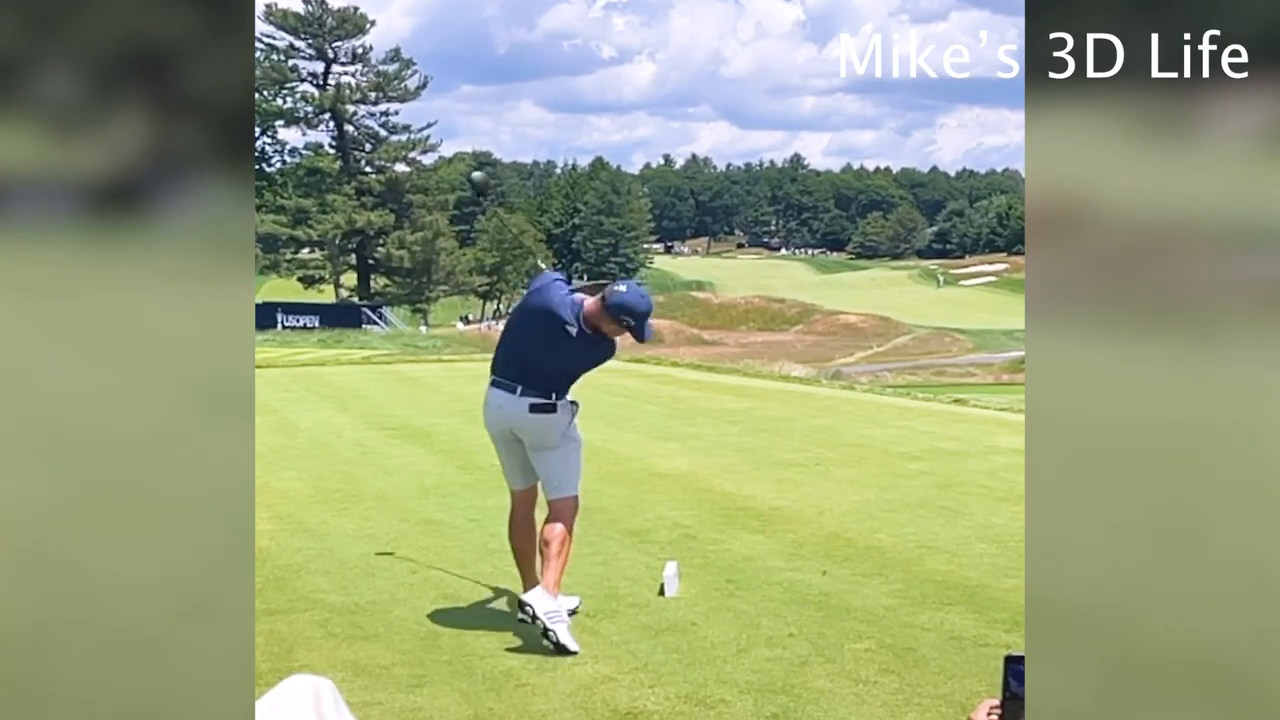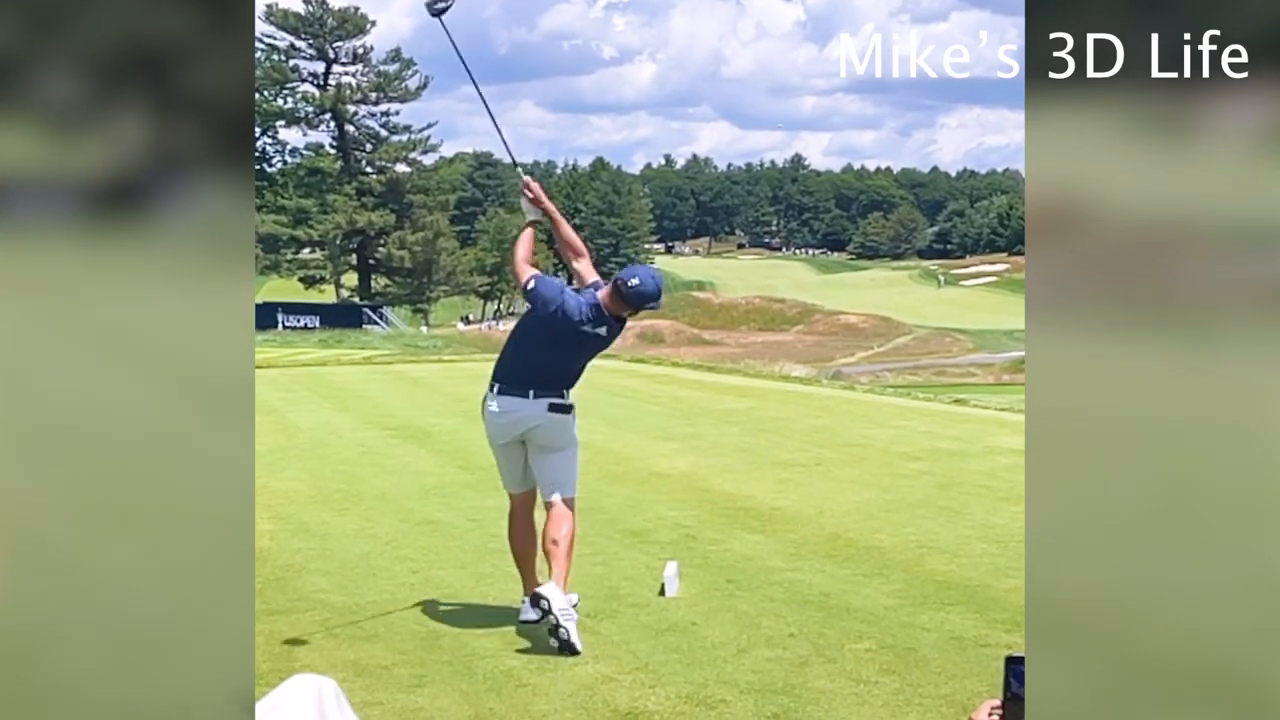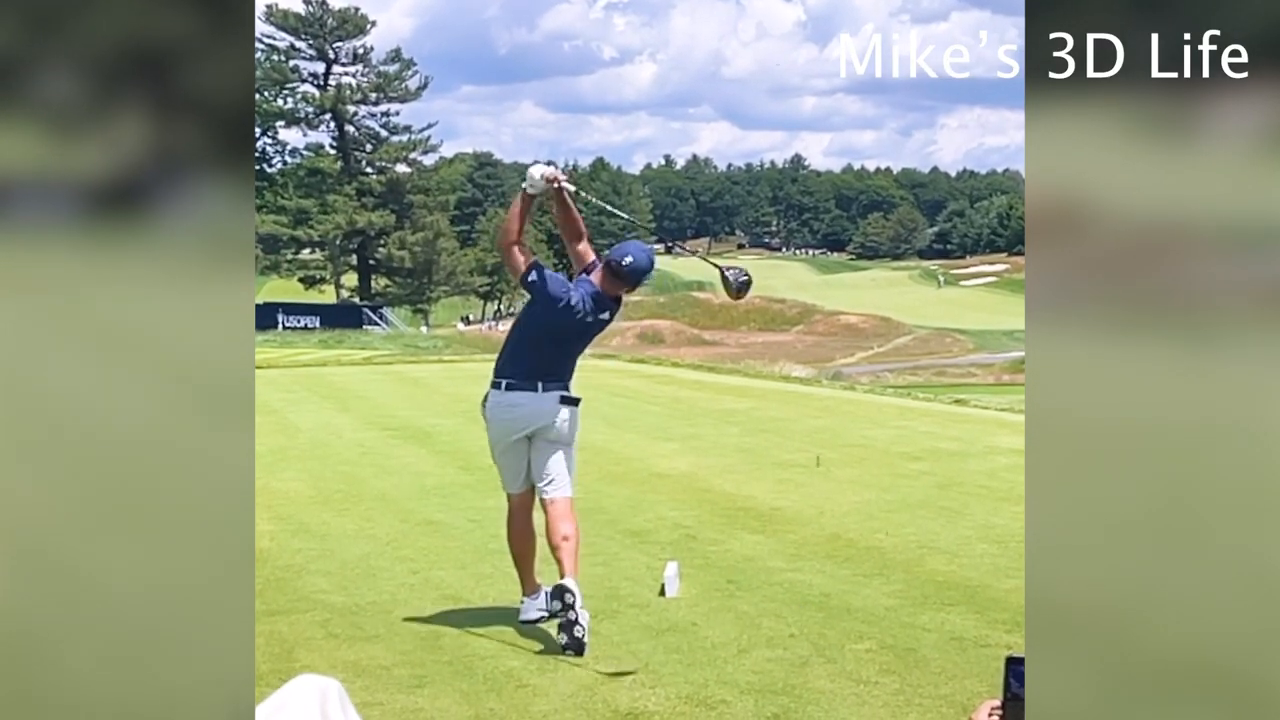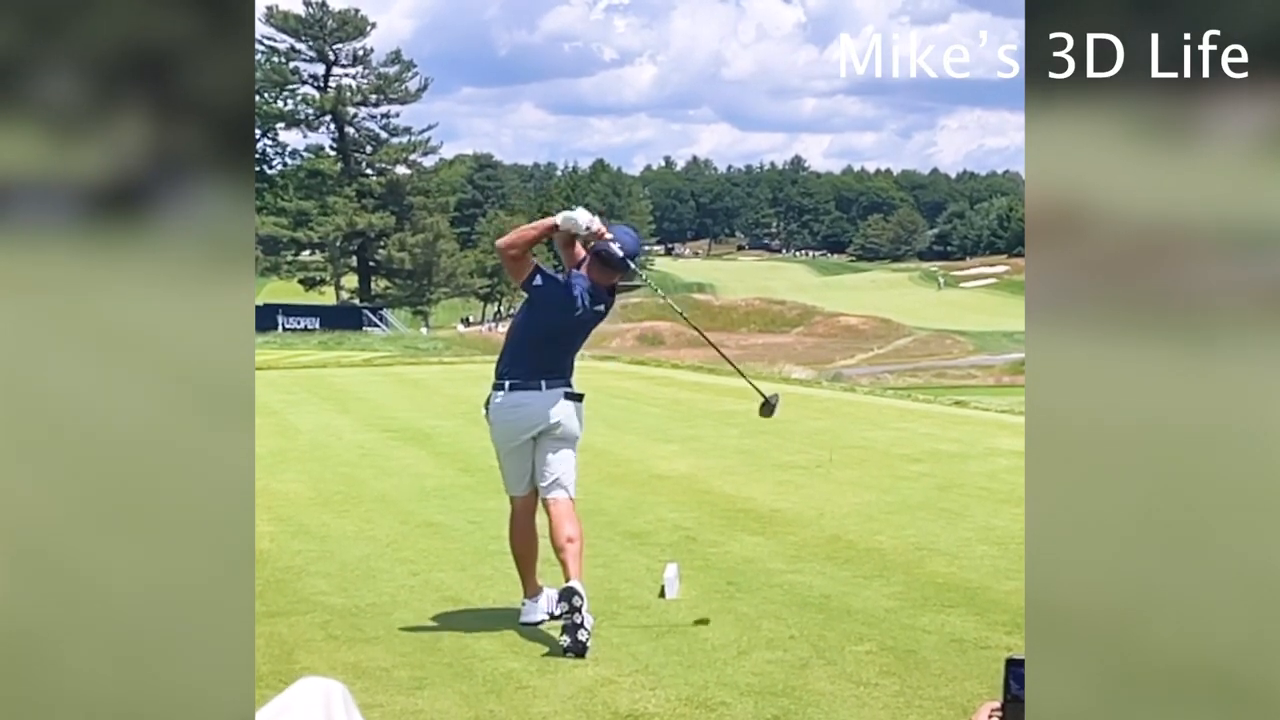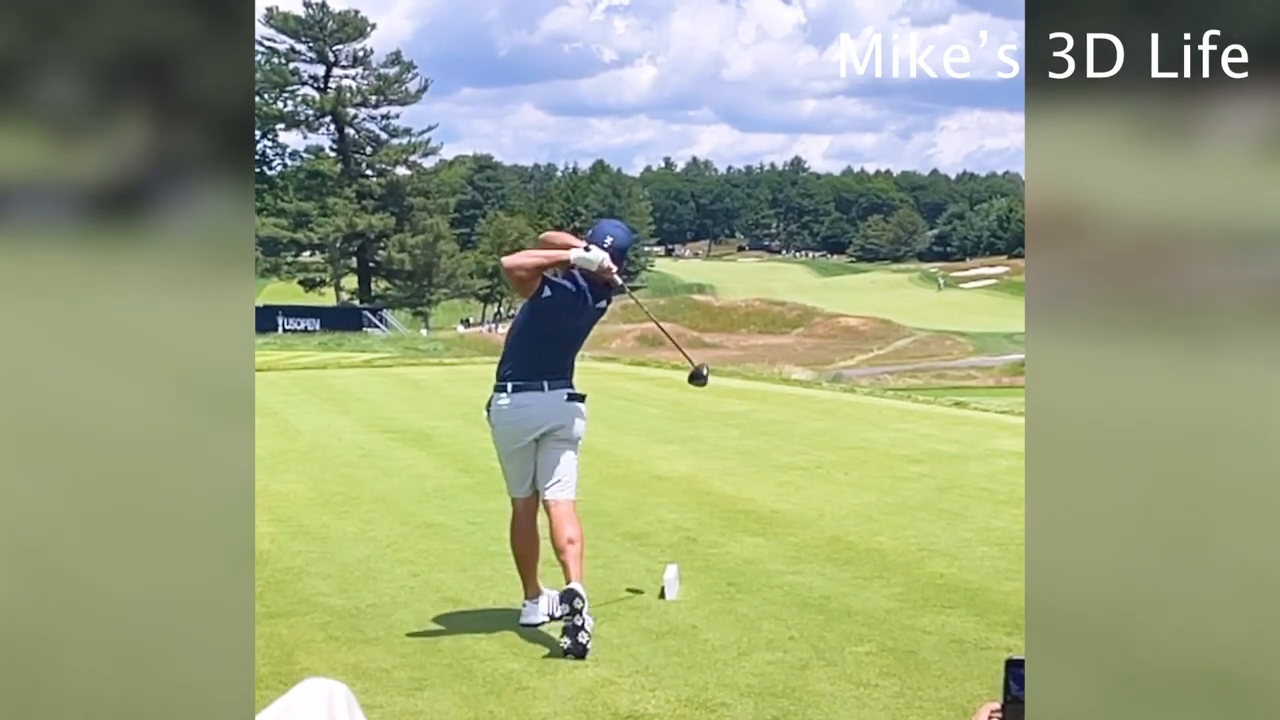
dt=0.1s
person 1, frame 1
left shoulder: (548, 287)
right shoulder: (593, 346)
left hip: (499, 404)
right hip: (544, 413)
left knee: (522, 499)
right knee: (563, 506)
left ankle: (532, 593)
right ankle: (547, 595)
person 1, frame 2
left shoulder: (555, 301)
right shoulder: (612, 325)
left elbow: (521, 262)
right elbow: (580, 259)
left wrist: (536, 210)
right wrist: (546, 206)
left hip: (500, 405)
right hip: (550, 413)
left knee: (521, 503)
right knee: (559, 505)
left ankle: (532, 598)
right ankle: (555, 592)
person 1, frame 3
left shoulder: (557, 294)
right shoulder: (608, 308)
left elbow: (508, 246)
right elbow: (579, 239)
left wrist: (529, 193)
right wrist: (559, 194)
left hip: (504, 403)
right hip: (553, 407)
left knee: (519, 503)
right knee: (558, 501)
left ankle: (532, 598)
right ankle: (567, 586)
person 1, frame 4
left shoulder: (554, 291)
right shoulder: (602, 299)
left elbow: (505, 248)
right elbow: (579, 248)
left wrist: (556, 223)
right wrist: (585, 228)
left hip: (510, 404)
right hip: (558, 405)
left knee: (522, 504)
right knee: (559, 501)
left ankle: (533, 599)
right ankle: (572, 591)
person 1, frame 5
left shoulder: (559, 292)
right shoulder: (600, 294)
left elbow: (510, 265)
left wrist: (570, 253)
right wrist: (577, 252)
left hip: (512, 406)
right hip: (560, 406)
left knee: (524, 505)
right knee: (560, 503)
left ankle: (534, 600)
right ankle: (574, 592)
